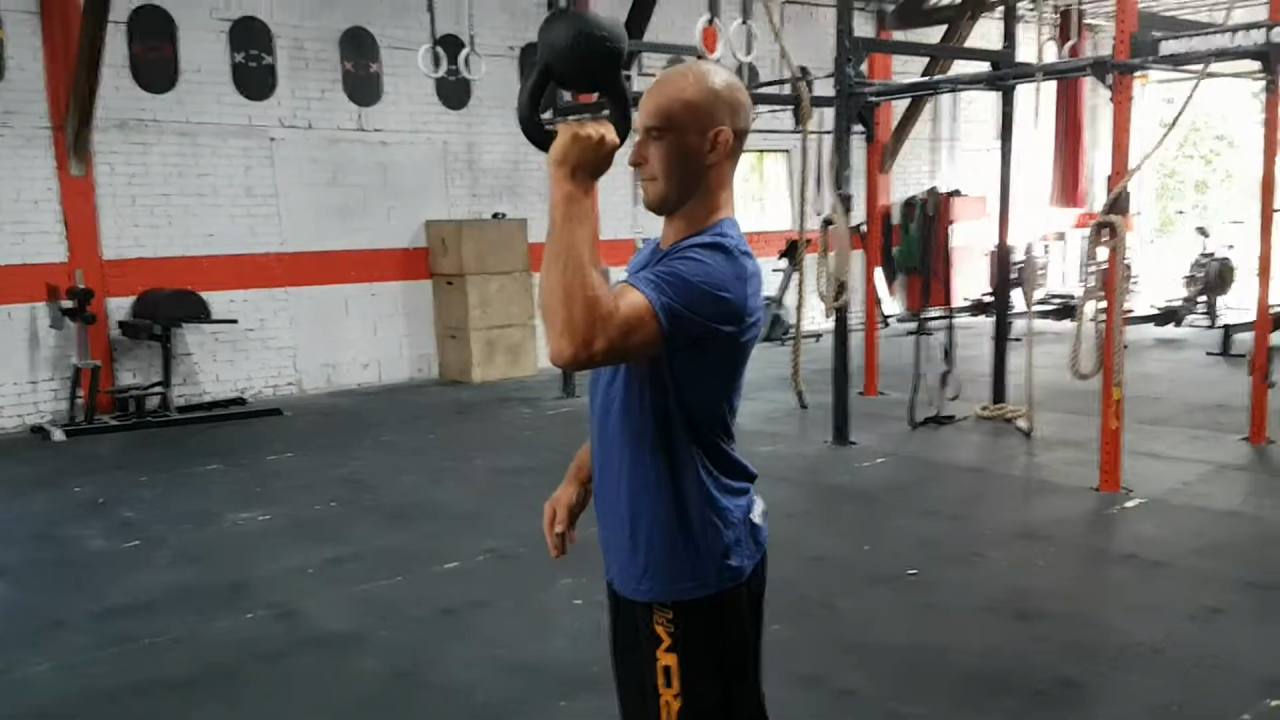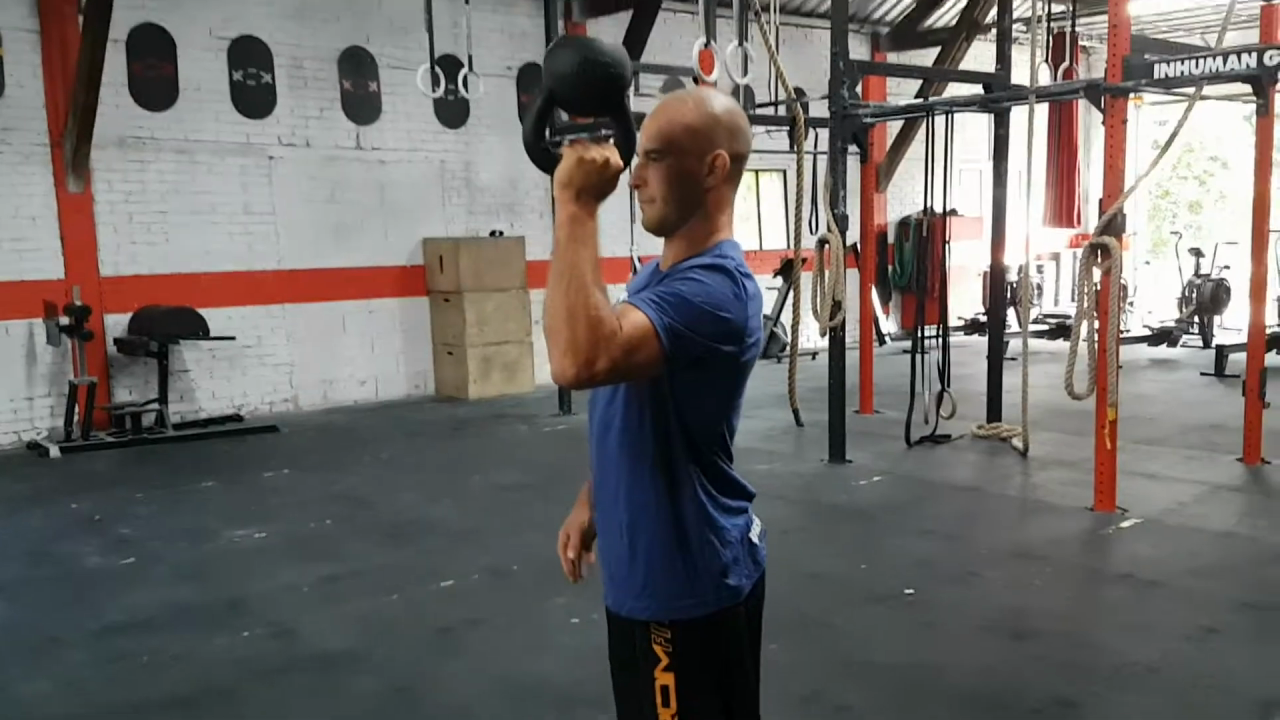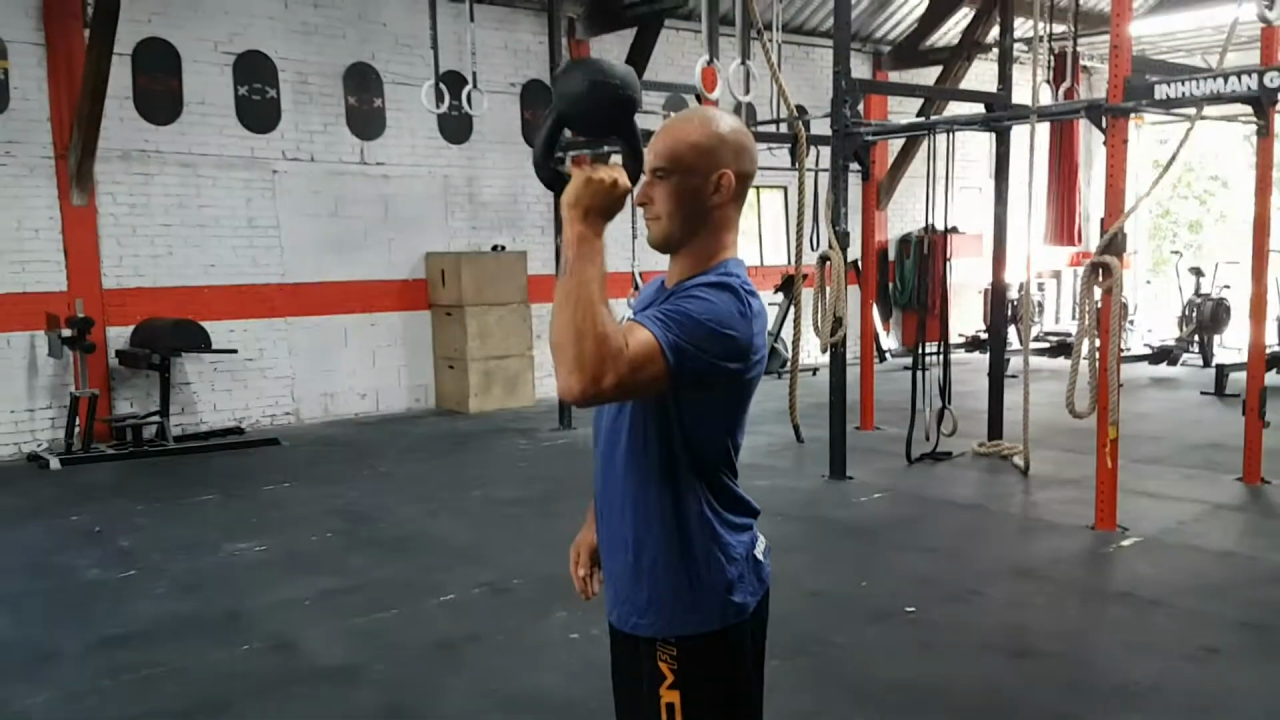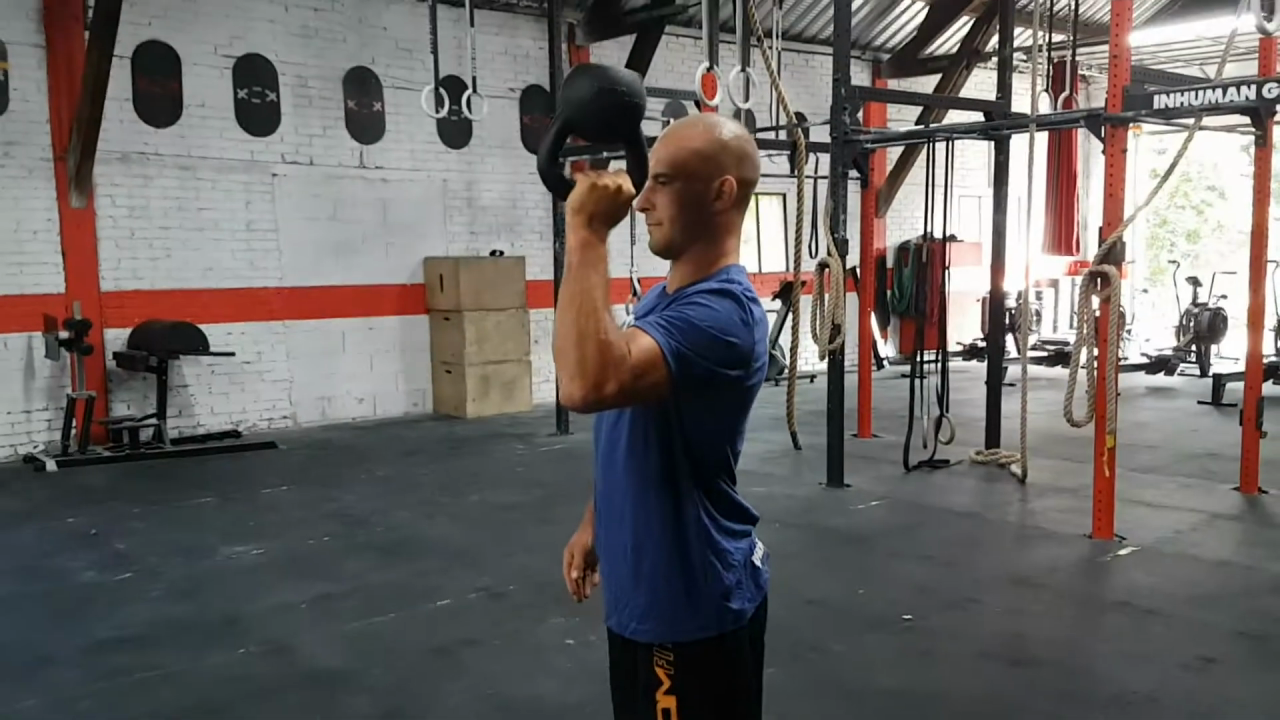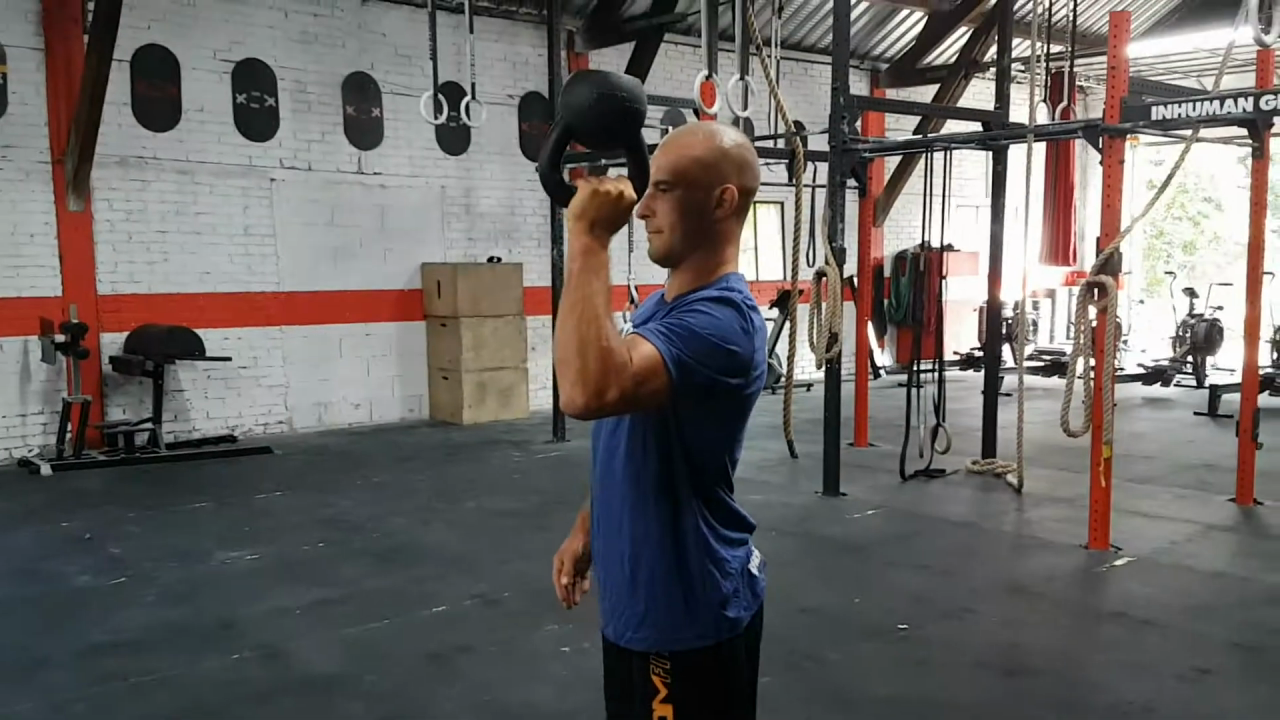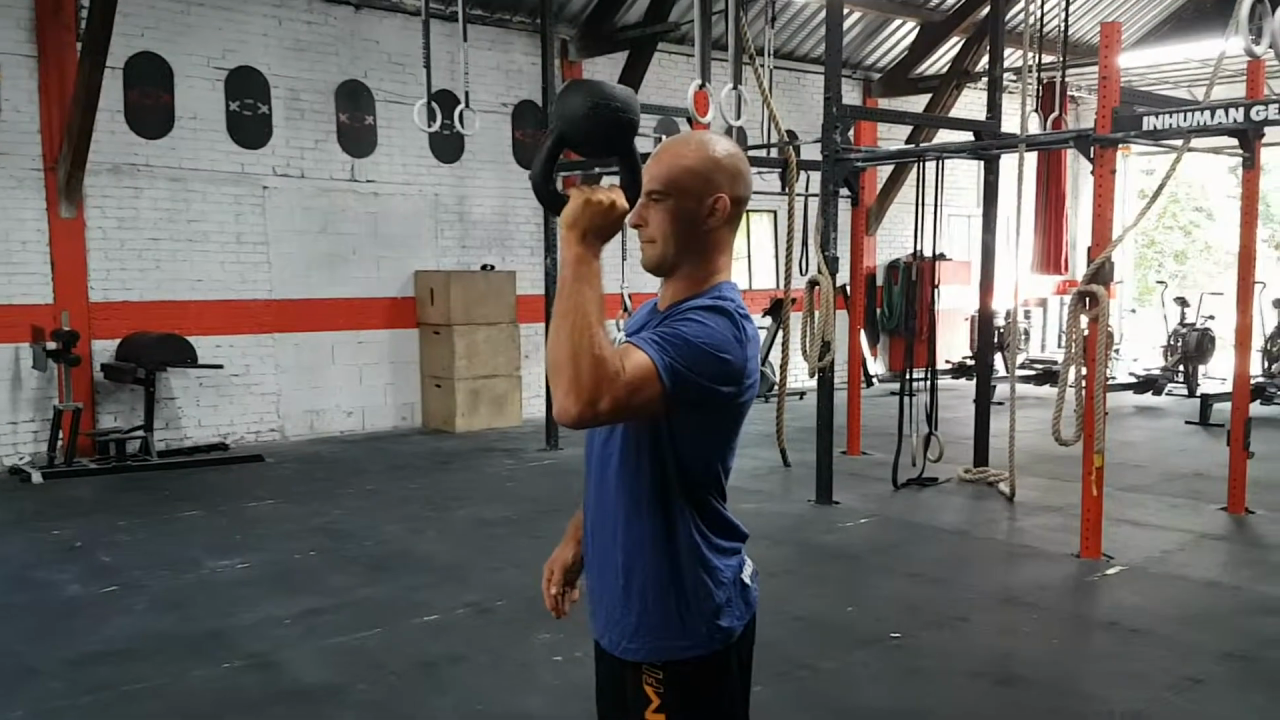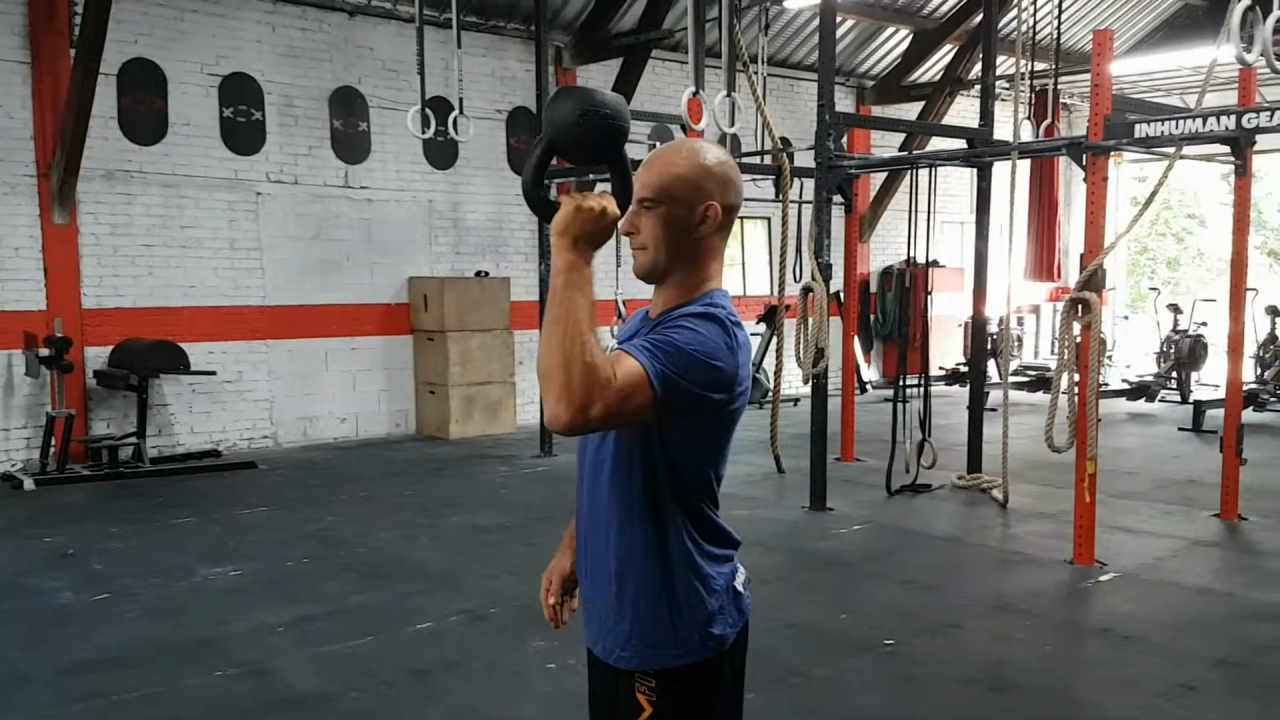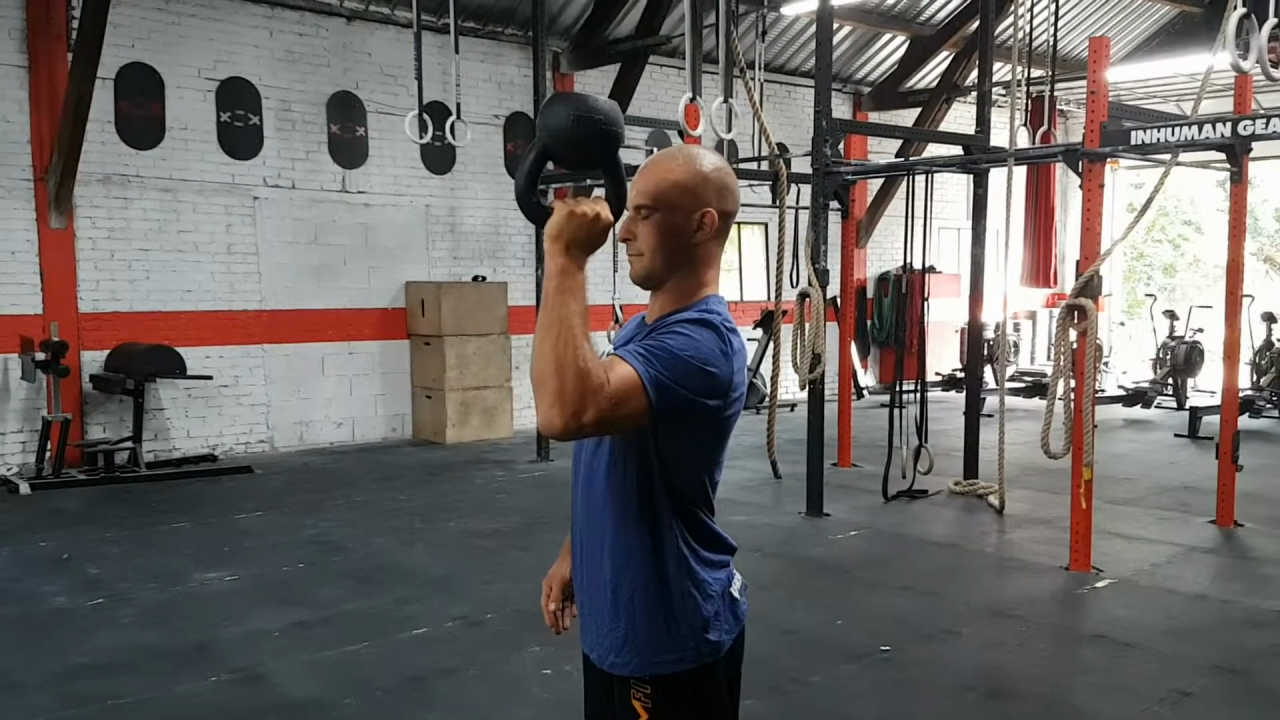
dt=0.2s
person 1, frame 1
left shoulder: (715, 266)
right shoulder: (660, 254)
left elbow: (577, 340)
left wrist: (571, 185)
right wrist: (579, 479)
left hip: (694, 560)
right hip: (646, 550)
person 1, frame 2
left shoulder: (716, 287)
right shoulder: (660, 276)
left elbow: (579, 360)
left wrist: (576, 207)
right wrist: (590, 503)
left hip: (692, 579)
right hip: (644, 569)
person 1, frame 3
left shoulder: (720, 305)
right shoulder: (664, 293)
left elbow: (586, 377)
left wrist: (582, 226)
right wrist: (599, 522)
left hip: (696, 597)
right hip: (648, 586)
person 1, frame 4
left shoulder: (722, 311)
right shoulder: (665, 299)
left elbow: (587, 383)
left wrist: (586, 232)
right wrist: (594, 524)
left hip: (694, 605)
right hip: (645, 592)
person 1, frame 5
left shoulder: (721, 319)
right shoulder: (662, 307)
left elbow: (587, 390)
left wrist: (588, 238)
right wrist: (586, 529)
left hip: (689, 614)
right hip: (640, 600)
person 1, frame 6
left shoulder: (715, 329)
right shoulder: (655, 316)
left elbow: (581, 400)
left wrist: (581, 246)
right wrist: (577, 538)
left hip: (682, 621)
right hip: (633, 609)
person 1, frame 7
left shoulder: (705, 336)
right shoulder: (648, 322)
left elbow: (573, 407)
left wrist: (571, 254)
right wrist: (574, 548)
left hip: (676, 628)
right hip: (625, 615)
person 1, frame 8
left shoulder: (700, 343)
right shoulder: (644, 328)
left elbow: (566, 411)
left wrist: (565, 259)
right wrist: (573, 554)
left hip: (672, 633)
right hip: (622, 620)
